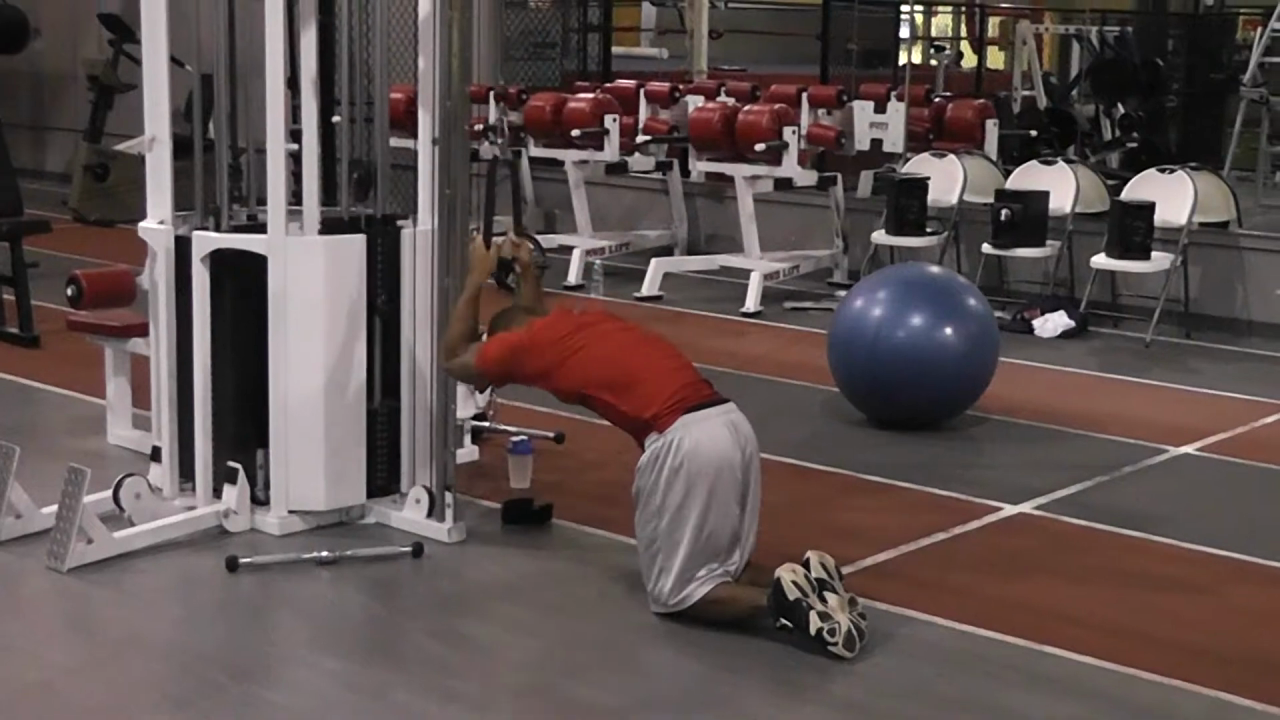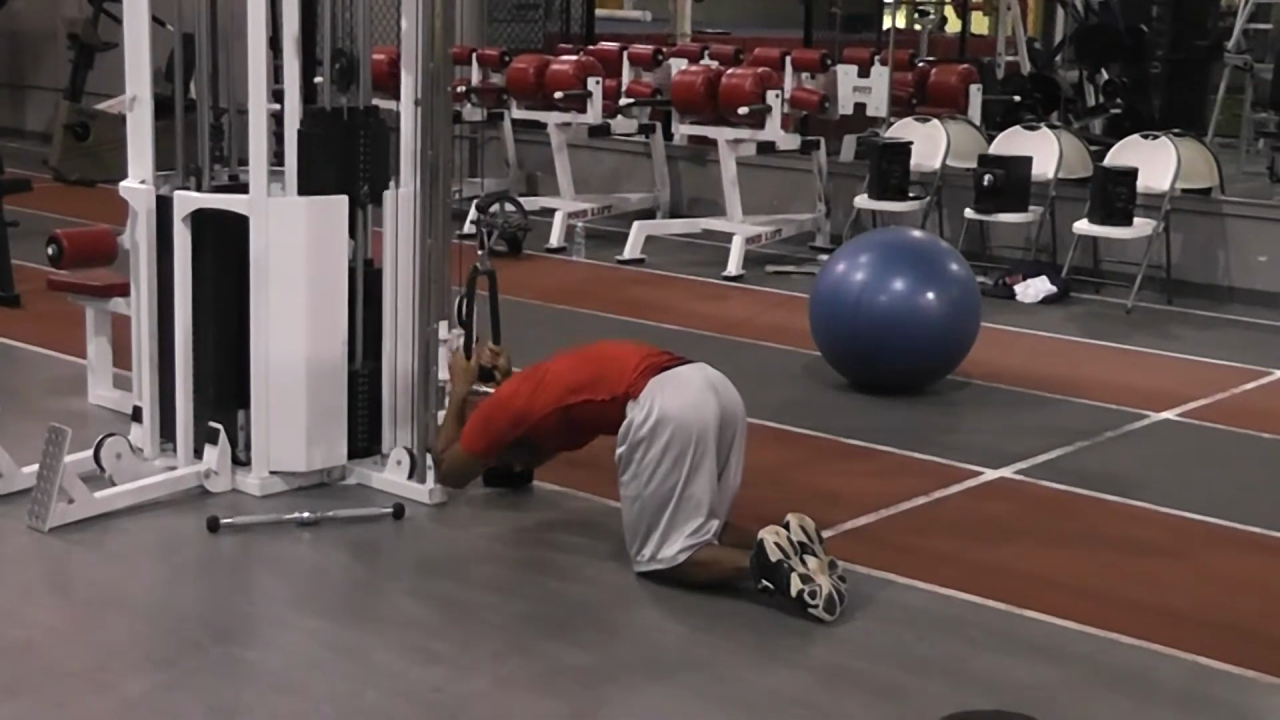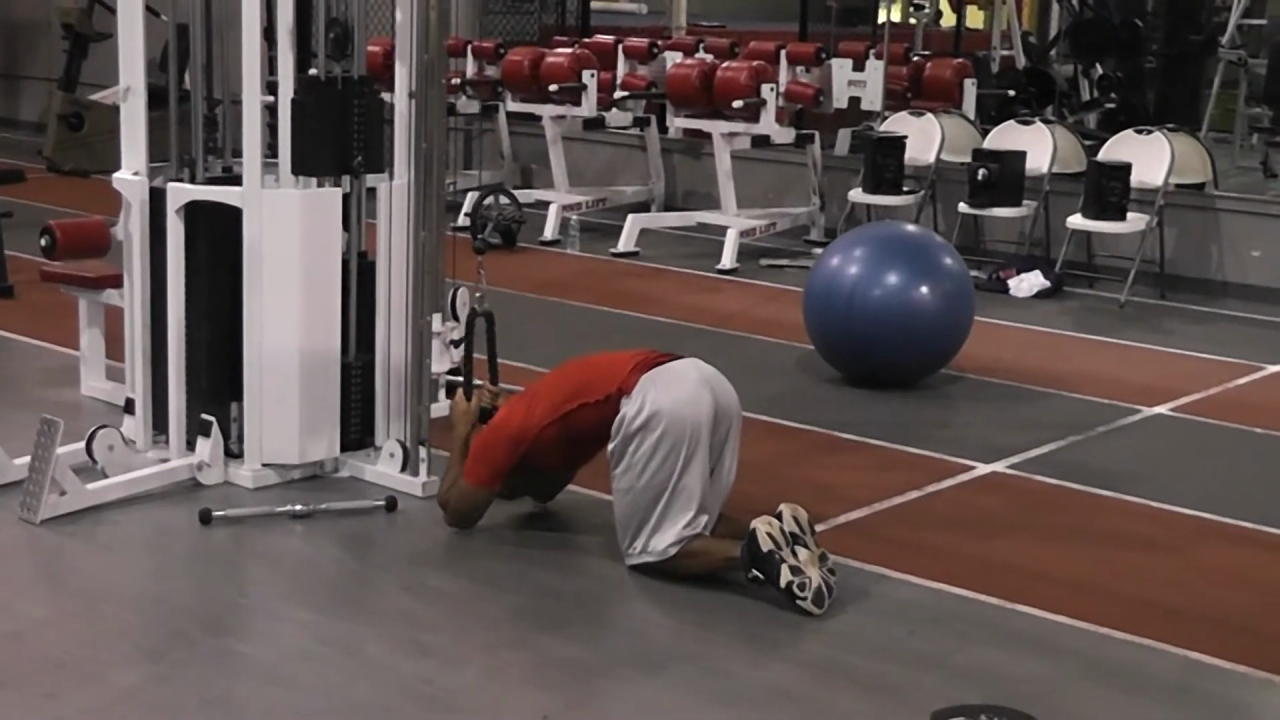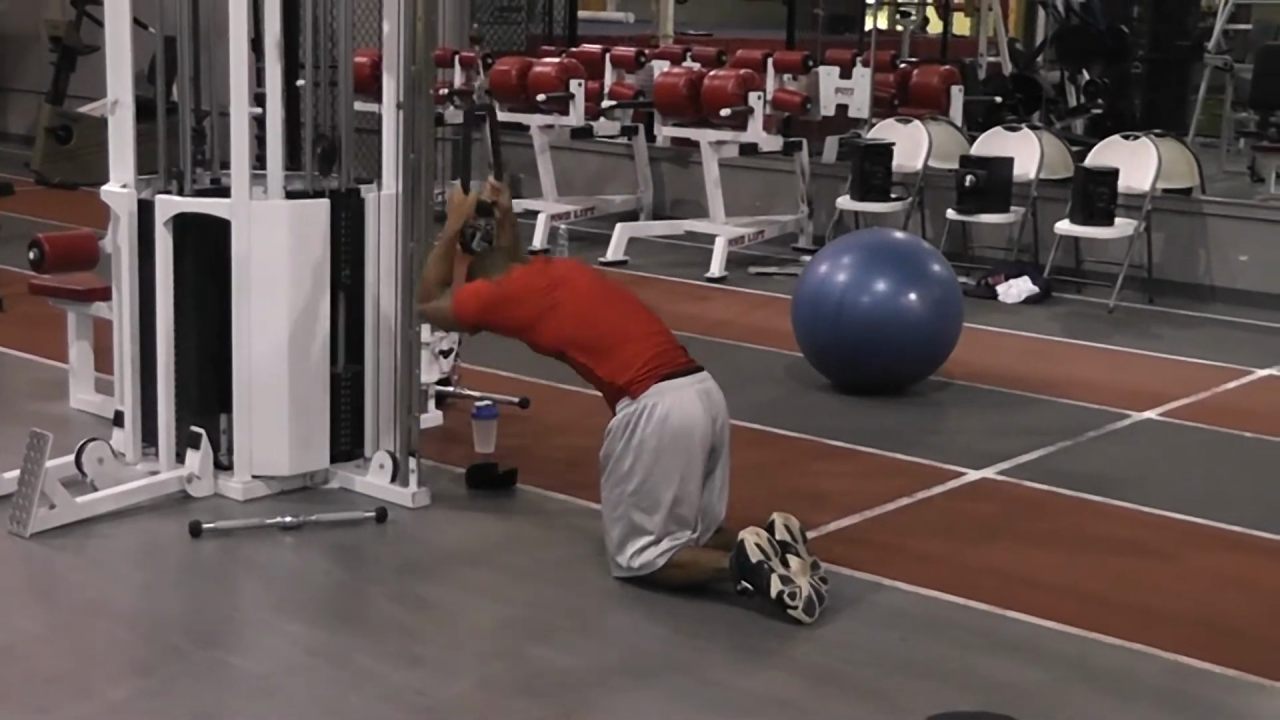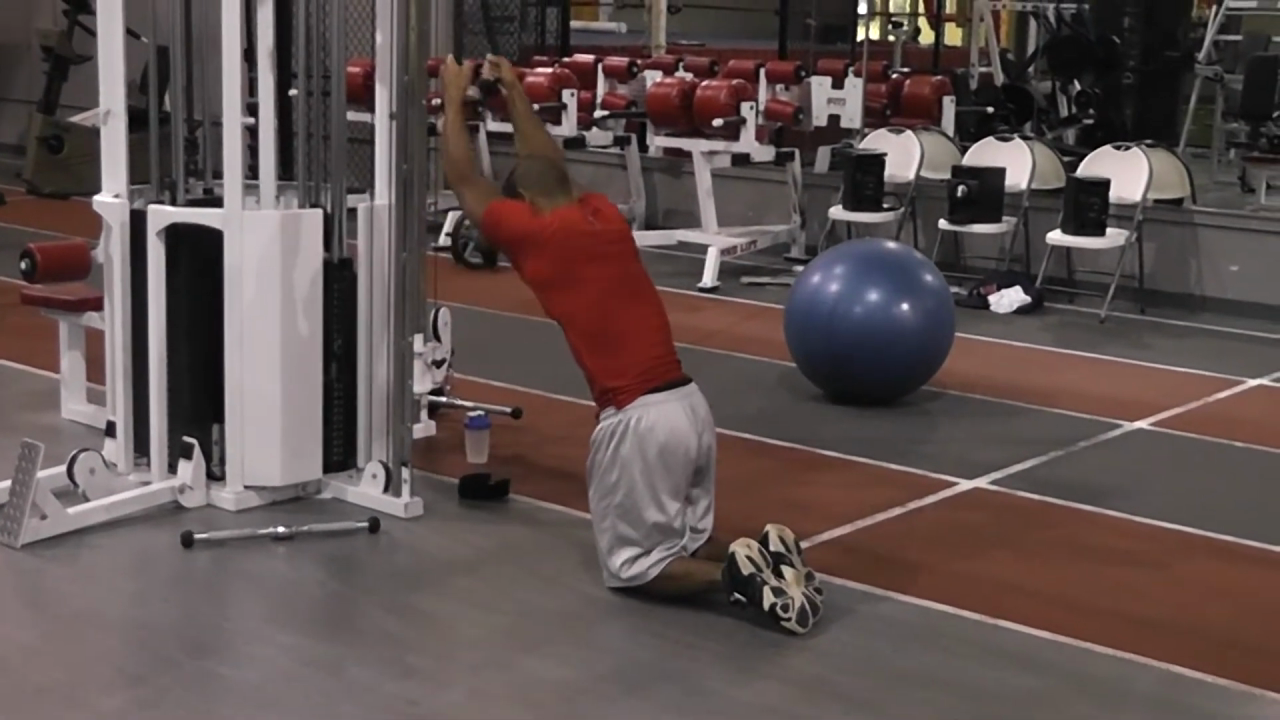
dt=1s
person 1, frame 1
left shoulder: (526, 344)
right shoulder: (586, 317)
left elbow: (456, 360)
left wrist: (477, 278)
right wrist: (527, 273)
left hip: (682, 443)
right hip: (731, 423)
left knee: (674, 595)
right knee: (719, 568)
left ankle: (777, 598)
right ankle: (802, 577)
person 1, frame 2
left shoulder: (503, 406)
right shoulder: (538, 384)
left elbow: (448, 471)
left wrist: (460, 390)
left hip: (664, 407)
right hip: (712, 385)
left knee: (659, 557)
right knee: (698, 530)
left ankle: (760, 561)
right ankle: (783, 538)
person 1, frame 3
left shoulder: (503, 432)
right shoulder: (536, 410)
left elbow: (455, 512)
right elbow: (546, 489)
left wrist: (462, 431)
left hip: (658, 402)
right hip: (706, 380)
left knee: (651, 550)
right knee: (691, 520)
left ankle: (752, 551)
right ankle: (775, 528)
person 1, frame 4
left shoulder: (505, 292)
right shoulder: (561, 270)
left elbow: (429, 306)
left wrist: (453, 227)
right wrist: (505, 219)
left hip: (656, 409)
right hip: (704, 391)
left knee: (637, 558)
right knee: (691, 533)
left ankle: (742, 562)
right ankle: (769, 540)
person 1, frame 5
left shoulder: (536, 234)
right shoulder: (606, 217)
left elbow: (463, 179)
right elbow: (550, 166)
left wrist: (454, 99)
right wrist: (514, 95)
left hip: (638, 420)
right hip: (689, 405)
left knee: (630, 565)
right knee: (684, 542)
left ankle: (735, 575)
right ankle: (761, 554)
